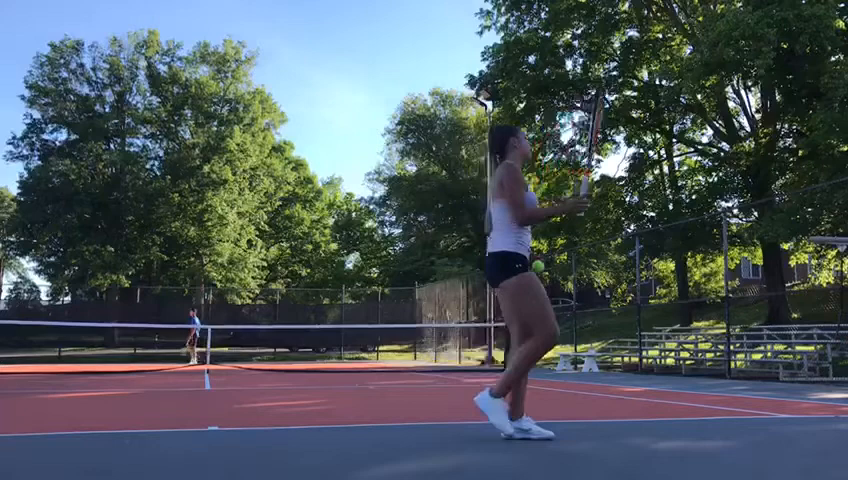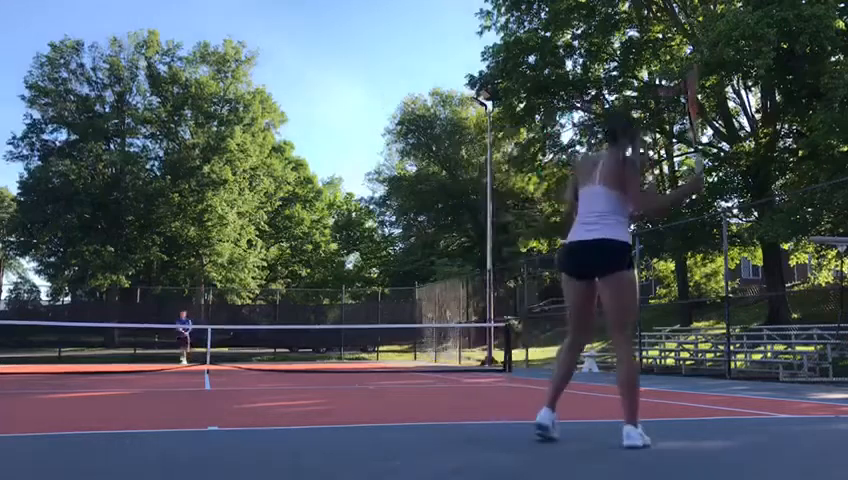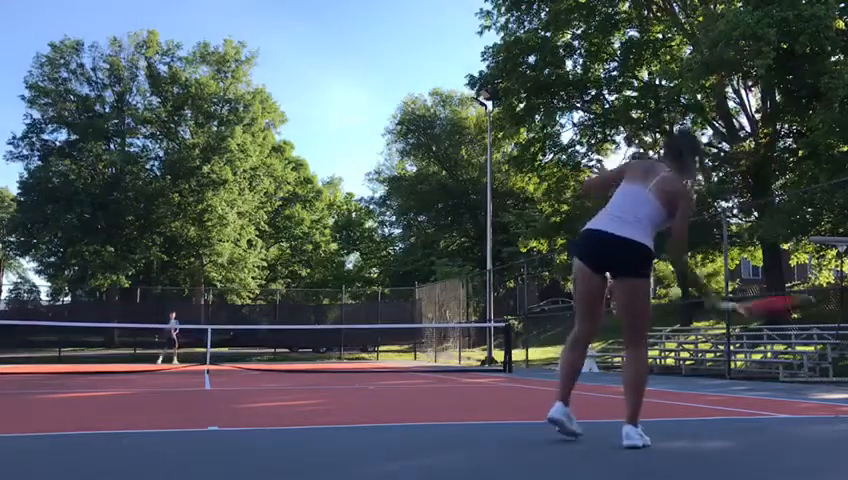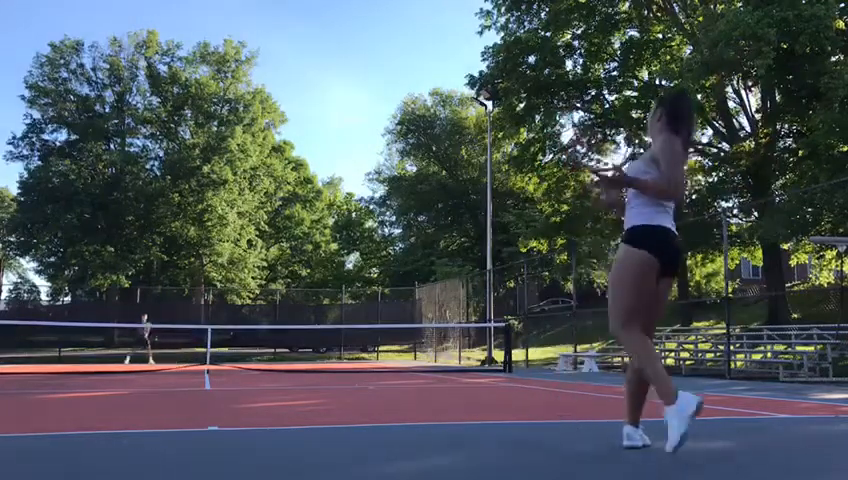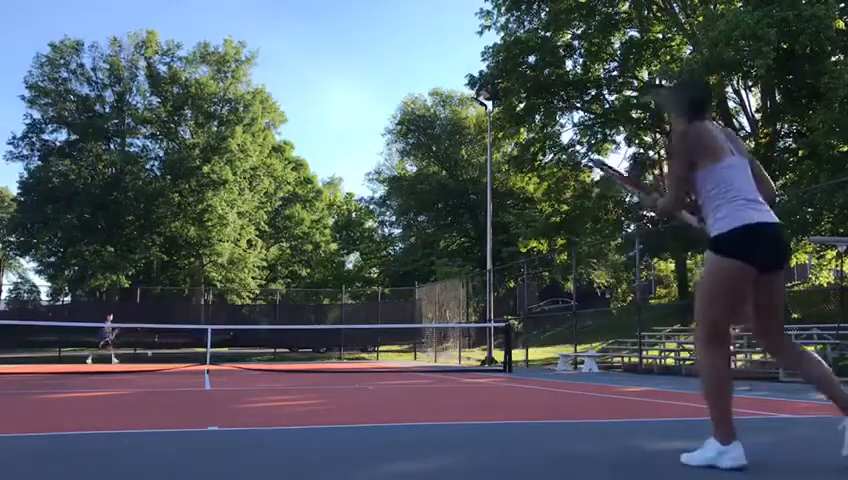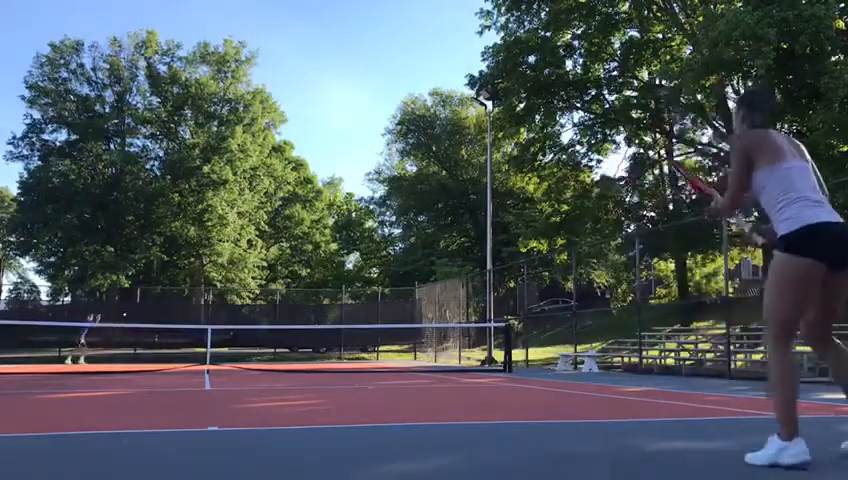
dt=0.7s
person 1, frame 1
left shoulder: (502, 174)
right shoulder: (510, 170)
right elbow: (521, 216)
right wrist: (564, 208)
left hip: (500, 260)
right hip: (509, 260)
left knee: (523, 340)
right knee: (547, 333)
left ankle: (514, 417)
right ankle: (495, 394)
person 1, frame 2
left shoulder: (582, 164)
right shoulder: (628, 163)
right elbow: (643, 209)
right wrist: (686, 191)
left hip: (575, 249)
right hip: (611, 250)
left knee: (576, 337)
right knee: (622, 341)
left ankle: (548, 411)
right ankle: (631, 427)
person 1, frame 3
left shoulder: (637, 165)
right shoulder: (682, 191)
left elbow: (590, 188)
right elbow: (676, 252)
left wrist: (606, 182)
right wrist: (696, 282)
left hip: (593, 239)
right hip: (633, 252)
left knee: (583, 328)
right knee: (635, 343)
left ankle: (561, 405)
right ankle: (632, 427)
person 1, frame 4
left shoulder: (666, 141)
right shoulder: (670, 151)
left elbow: (673, 190)
left wrist: (628, 181)
right wrist: (618, 185)
left hip: (645, 238)
right hip: (668, 244)
left knee: (625, 326)
right knee: (639, 333)
left ankle: (676, 401)
right ankle: (634, 427)
person 1, frame 5
left shoulder: (684, 136)
right shoulder: (729, 136)
left elbow: (674, 200)
right elbow: (767, 189)
left wrist: (660, 206)
left hip: (736, 241)
right hip: (771, 234)
left knee: (708, 341)
right knee: (774, 342)
left ankle: (725, 443)
person 1, frame 6
left shoulder: (746, 139)
right shoulder: (795, 144)
left elbow: (731, 203)
left wrist: (717, 205)
left hip: (804, 240)
left knee: (777, 339)
left ankle: (788, 441)
